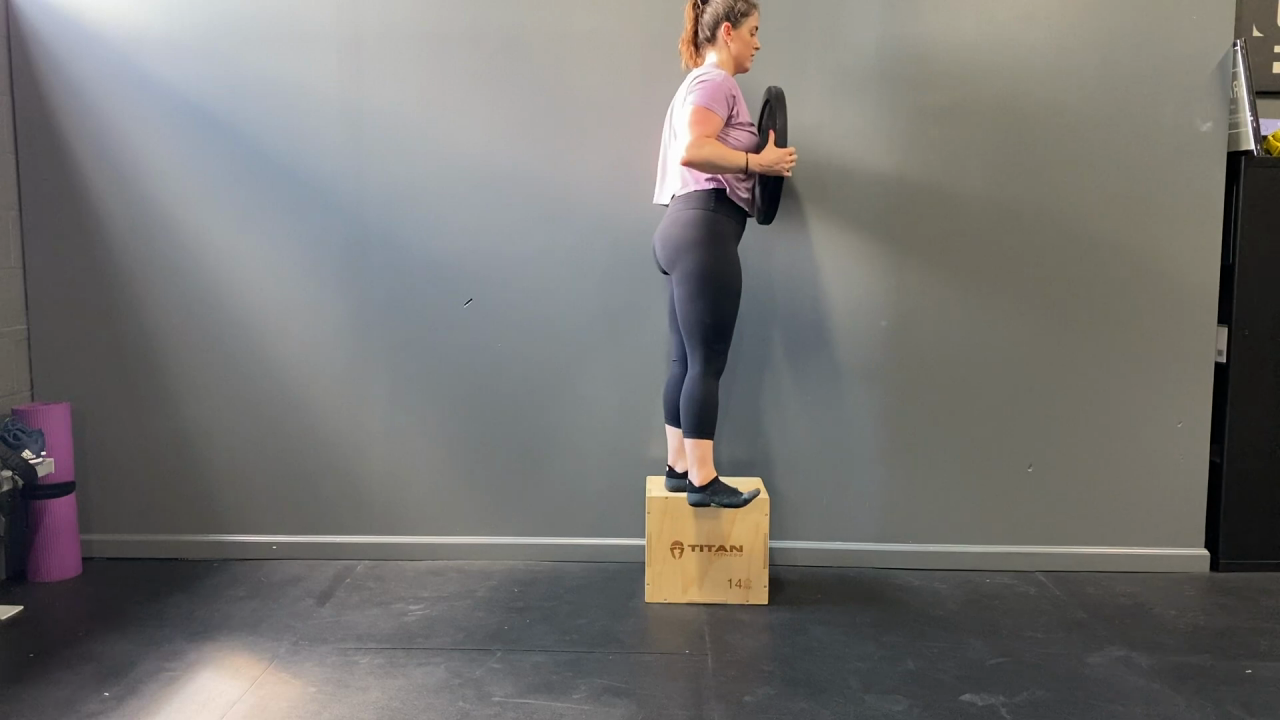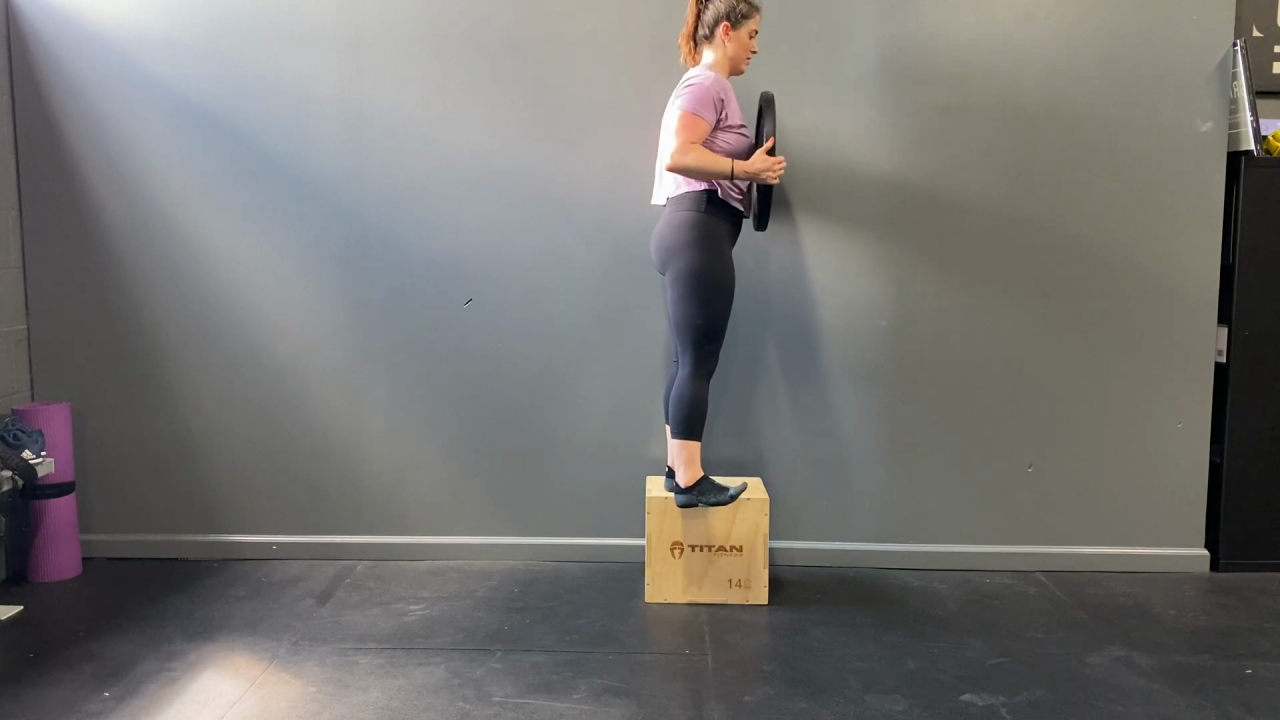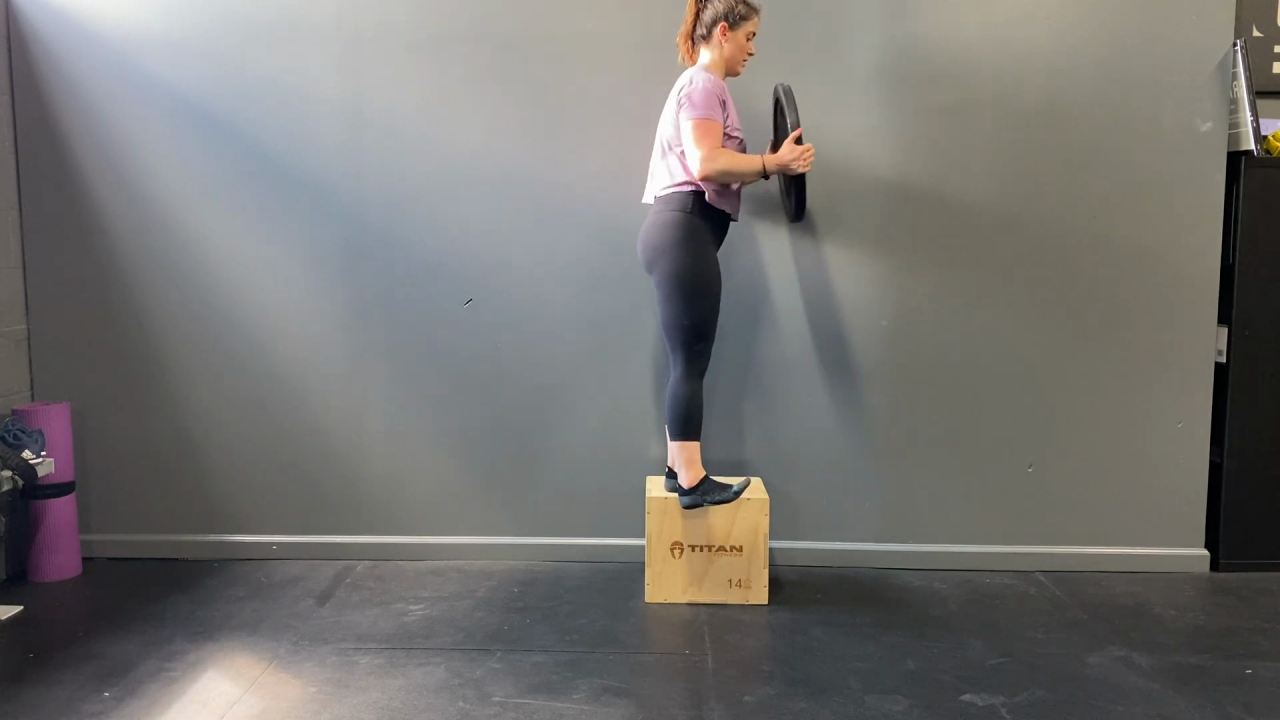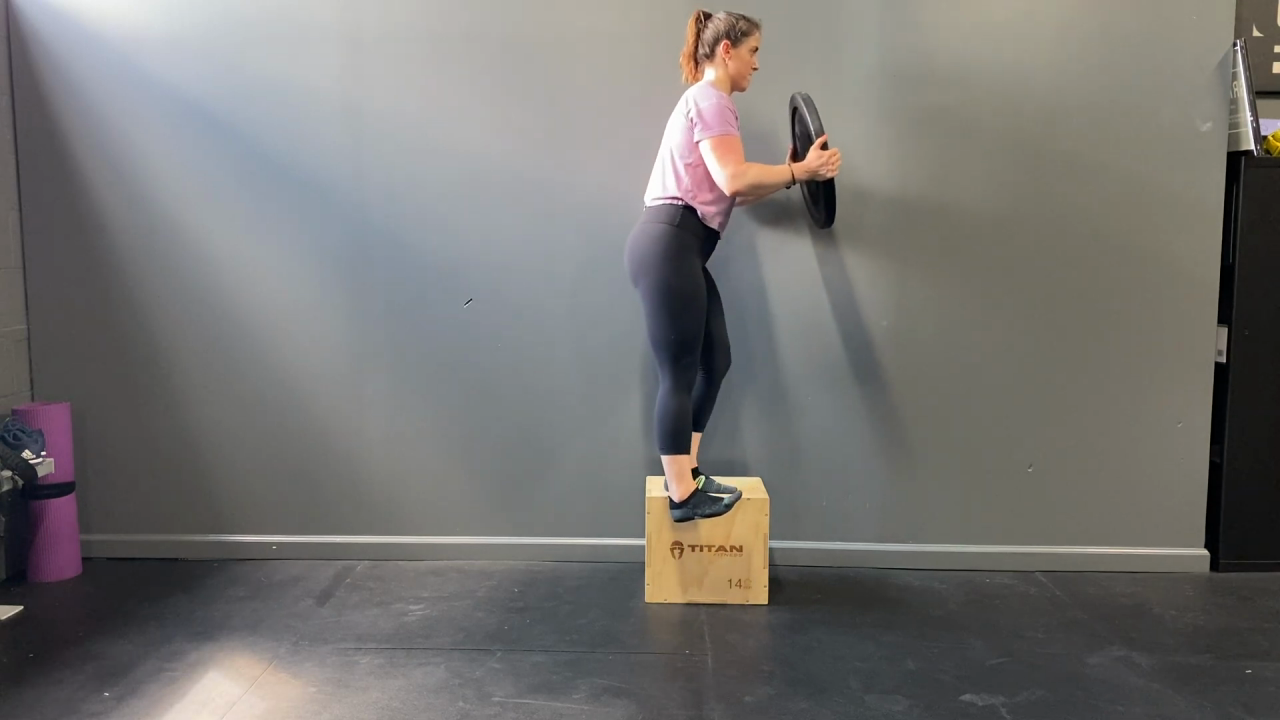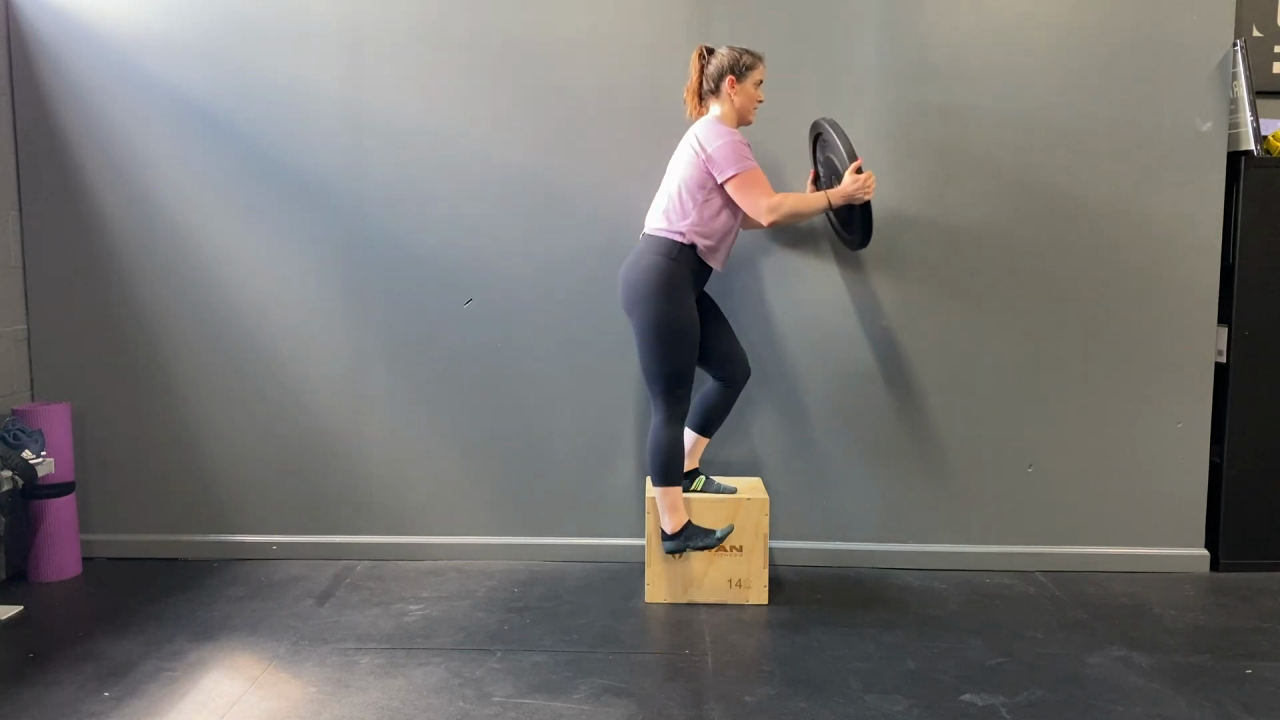
dt=0.5s
person 1, frame 1
left shoulder: (702, 83)
right shoulder: (715, 82)
right elbow: (692, 151)
left wrist: (760, 161)
right wrist: (758, 162)
left hip: (687, 228)
right hip: (703, 230)
left knee: (688, 359)
right knee: (707, 362)
left ankle: (679, 467)
right ankle: (702, 480)
person 1, frame 2
left shoulder: (706, 87)
right shoulder: (706, 85)
right elbow: (677, 155)
left wrist: (754, 166)
right wrist: (746, 169)
left hip: (689, 232)
right hip: (698, 231)
left knee: (690, 361)
right knee: (698, 363)
left ankle: (680, 469)
right ankle: (690, 480)
person 1, frame 3
left shoulder: (702, 86)
right shoulder: (703, 84)
left elbow: (715, 173)
right elbow: (705, 164)
left wrist: (768, 165)
right wrist: (773, 162)
left hip: (681, 233)
right hip: (682, 233)
left knee: (690, 360)
right knee: (690, 362)
left ankle: (679, 468)
right ankle: (692, 481)
person 1, frame 4
left shoulder: (706, 101)
right shoulder: (711, 101)
left elbow: (730, 192)
right elbow: (734, 179)
left wrist: (788, 174)
right wrist: (802, 171)
left hip: (678, 250)
right hip: (668, 247)
left knee: (713, 363)
right knee: (680, 375)
left ankle: (687, 473)
right ankle: (682, 495)
person 1, frame 5
left shoulder: (711, 136)
right shoulder: (720, 139)
left elbow: (749, 216)
right elbow: (769, 210)
left wrist: (809, 197)
right wrist: (838, 195)
left hip: (672, 278)
right hip: (659, 279)
left knee: (733, 370)
right knee: (671, 408)
left ankle: (685, 471)
right ankle: (675, 528)
